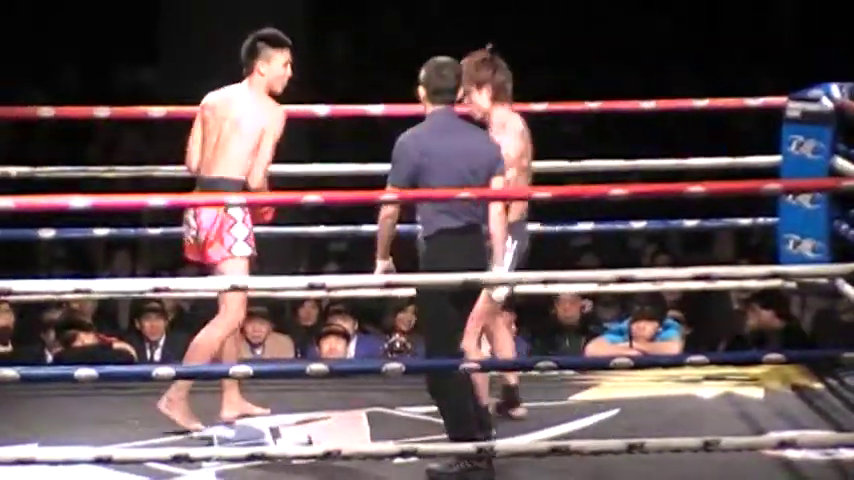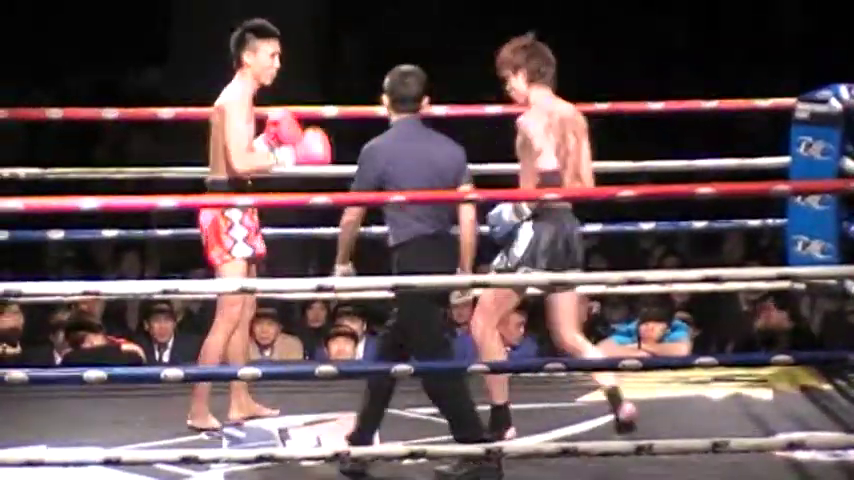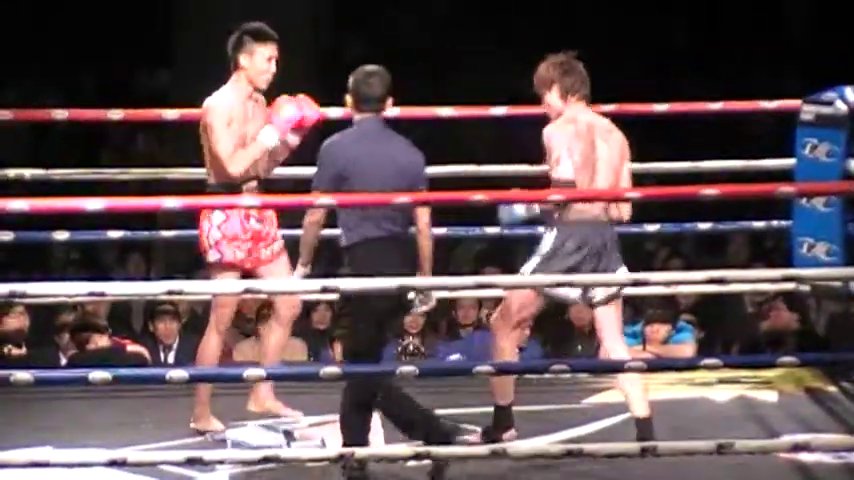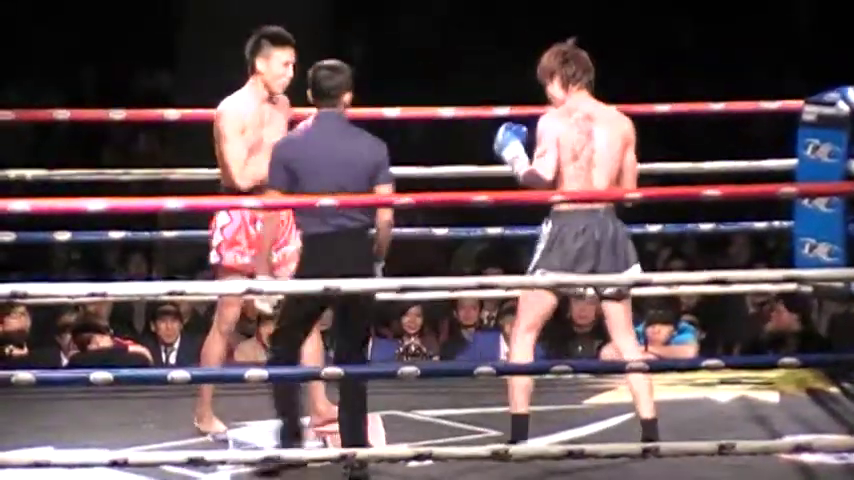
dt=0.2s
person 1, frame 1
left shoulder: (412, 141)
right shoulder: (485, 143)
left elbow: (390, 210)
right elbow: (497, 210)
left wrist: (383, 258)
right wrist: (498, 265)
left hip: (440, 253)
right hip: (474, 251)
left knee: (442, 354)
right knee: (451, 345)
right ankle: (478, 430)
person 1, frame 2
left shoulder: (377, 149)
right shoulder: (450, 149)
left elbow: (353, 215)
right elbow: (468, 218)
left wrist: (343, 262)
right wrist: (465, 272)
left hip: (413, 261)
right hip: (444, 258)
left knee: (435, 359)
right knee: (390, 352)
right ankle: (360, 445)
person 1, frame 3
left shoulder: (336, 148)
right shoulder: (410, 152)
left elbow: (316, 215)
right elbow: (423, 223)
left wrist: (304, 263)
right wrist: (425, 278)
left hip: (365, 262)
right hip: (399, 261)
left knee: (365, 365)
right knee: (361, 359)
left ankle: (436, 436)
person 1, frame 4
left shoulder: (290, 146)
right shoulder: (373, 147)
right elbow: (385, 217)
right wrist: (378, 261)
left hip: (314, 256)
right hip: (358, 257)
left knee: (282, 350)
right knee: (353, 360)
left ankle: (291, 444)
person 2, frame 1
left shoulder: (213, 100)
right shoulder: (271, 112)
left elbow: (193, 161)
right elbow: (255, 180)
right wrist: (266, 202)
left hip: (206, 205)
right hip: (230, 209)
left knee: (231, 309)
right knee: (232, 315)
left ankle: (232, 399)
right ankle: (176, 395)
person 2, frame 2
left shoulder: (235, 99)
right shoulder: (234, 102)
right elbow: (239, 163)
left wrist: (270, 139)
right wrist: (293, 155)
left hip: (234, 209)
right hip: (229, 210)
left knee: (245, 311)
right knee: (229, 316)
left ankle: (241, 401)
right ankle: (199, 409)
person 2, frame 3
left shoulder: (259, 102)
right shoulder: (217, 105)
right elbow: (233, 167)
left wrist: (289, 137)
right wrist: (273, 130)
left hip: (257, 210)
right hip: (226, 213)
left knee: (288, 306)
right knee: (221, 320)
left ankle: (263, 394)
right ankle: (201, 412)
person 2, frame 4
left shoulder: (281, 105)
right shoulder: (231, 111)
right elbow: (242, 178)
left hip: (277, 214)
right hip: (239, 217)
right knee: (226, 322)
left ankle: (319, 405)
right ankle: (203, 412)
person 3, frame 1
left shoulder: (506, 137)
right shoulder: (505, 126)
left hip: (502, 237)
left knee: (466, 331)
right knee: (489, 318)
right ankle: (511, 396)
person 3, frame 2
left shoulder: (531, 119)
right shoulder: (574, 118)
left elbow: (551, 172)
right elbow: (586, 183)
left wrist: (517, 209)
left hip: (537, 230)
right hip: (566, 227)
left knee: (483, 324)
right knee: (569, 336)
left ankle: (500, 422)
right ankle: (618, 403)
person 3, frame 3
left shoulder: (559, 129)
right shoulder: (616, 136)
left elbow: (565, 183)
right elbow: (623, 209)
left wrist: (528, 207)
left hip: (566, 238)
right hip: (604, 240)
left knee: (504, 325)
right knee: (615, 347)
left ankle: (501, 424)
right ankle: (645, 433)
person 3, frame 4
left shoulder: (554, 120)
right shoulder: (622, 124)
left elbow: (543, 177)
right elbow: (628, 190)
left wrist: (513, 152)
left hip: (566, 228)
right hip: (608, 227)
left knee: (524, 332)
right knee: (625, 339)
left ankle: (518, 437)
right ankle: (650, 435)
